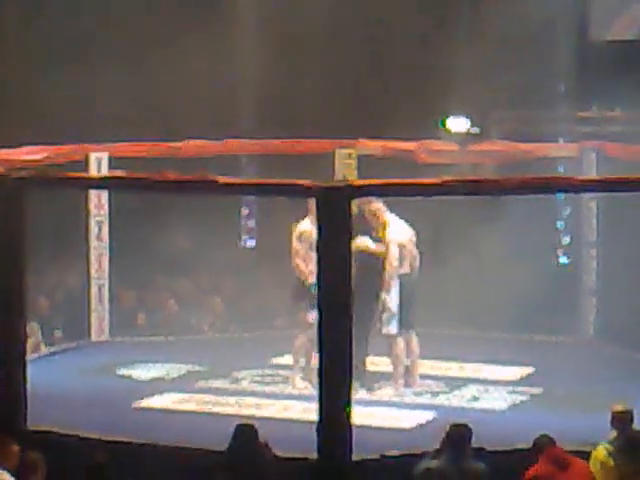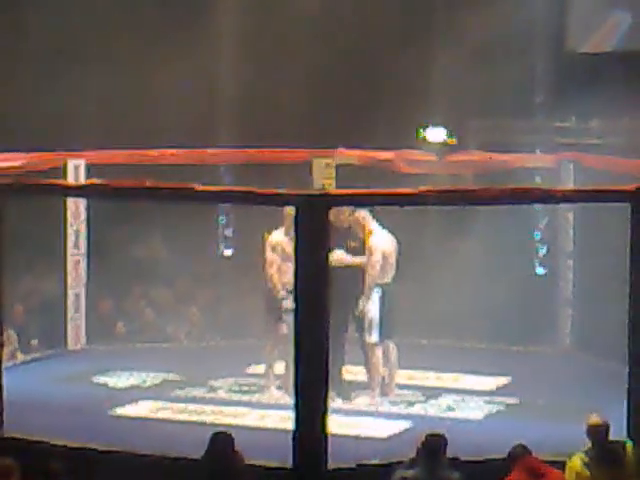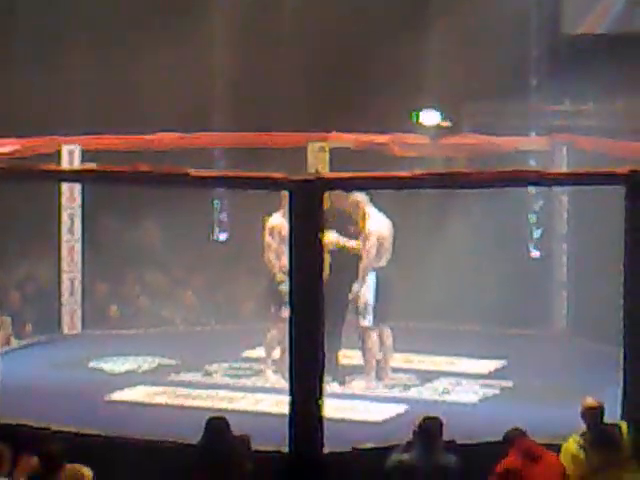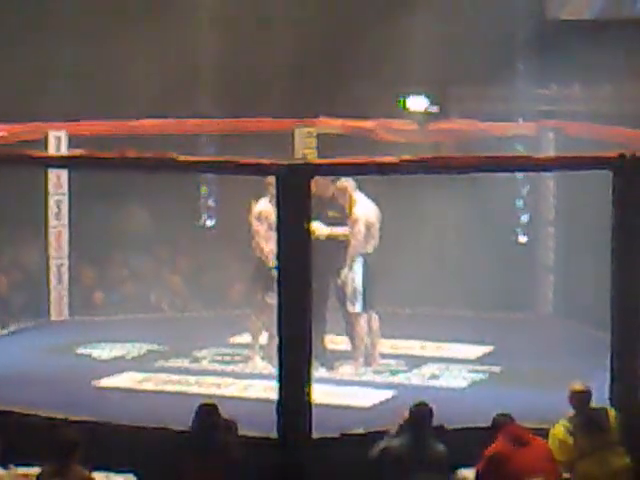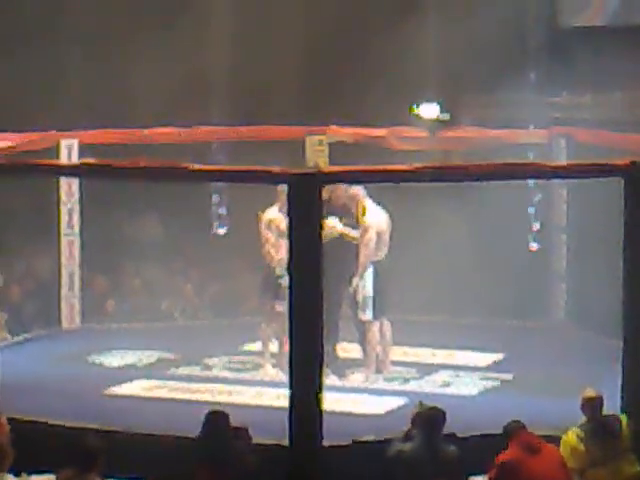
dt=0.7s
person 1, frame 1
right shoulder: (356, 219)
left wrist: (372, 247)
right wrist: (353, 246)
left hip: (385, 280)
right hip: (363, 281)
right knee: (361, 324)
right ankle: (359, 371)
person 1, frame 2
right shoulder: (329, 232)
left wrist: (349, 259)
right wrist: (329, 260)
left hip: (360, 291)
right hip: (336, 292)
right knee: (336, 335)
right ankle: (336, 381)
person 1, frame 3
left shoulder: (357, 217)
right shoulder: (327, 216)
right elbow: (323, 242)
left wrist: (340, 241)
right wrist: (325, 243)
left hip: (356, 277)
right hip: (335, 277)
right knee: (333, 321)
right ankle: (331, 365)
person 1, frame 4
left shoulder: (342, 201)
right shoulder: (311, 202)
left elbow: (352, 230)
left wrist: (328, 231)
right wrist: (311, 231)
left hip: (341, 262)
right hip: (318, 262)
right knee: (317, 306)
right ankle: (319, 351)
person 1, frame 5
right shoulder: (324, 208)
right elbow: (321, 236)
left wrist: (342, 230)
right wrist: (327, 233)
left hip: (355, 268)
right hip: (331, 269)
right knee: (331, 313)
right ankle: (331, 358)
person 2, frame 1
left shoulder: (391, 232)
right shoulder: (406, 228)
left elbow: (392, 265)
right elbow: (415, 261)
left wrist: (384, 293)
left hip: (397, 283)
right hip: (409, 281)
left knee: (395, 333)
right knee: (409, 330)
left ankle: (398, 382)
right ankle: (413, 376)
person 2, frame 2
left shoulder: (375, 240)
right shoulder: (389, 238)
left elbow: (373, 273)
left wrist: (363, 299)
left hip: (377, 292)
right hip: (388, 290)
left knee: (374, 342)
right knee: (387, 340)
left ankle: (375, 391)
right ankle: (390, 386)
person 2, frame 3
left shoulder: (371, 225)
right shoulder: (385, 221)
left elbow: (368, 257)
left wrist: (357, 283)
left hip: (372, 276)
right hip: (383, 273)
left knee: (369, 327)
right knee: (383, 324)
left ankle: (370, 375)
right ankle: (385, 370)
person 2, frame 4
left shoulder: (359, 211)
right shoulder: (371, 207)
left elbow: (356, 242)
left wrist: (346, 267)
left hip: (359, 262)
right hip: (370, 259)
left knee: (357, 312)
right knee: (369, 310)
left ankle: (359, 360)
right ankle: (374, 355)
person 2, frame 5
left shoulder: (370, 218)
right shoulder: (381, 214)
left elbow: (367, 251)
left wrist: (358, 276)
left hip: (370, 269)
right hip: (381, 267)
left knee: (369, 319)
right knee: (381, 317)
left ankle: (370, 368)
right ankle: (385, 363)
person 3, frame 1
left shoulder: (316, 229)
right shoulder: (303, 229)
right elbow: (297, 261)
right wrist: (312, 283)
left hip: (316, 284)
right hip: (306, 285)
left knee: (313, 330)
right knee: (306, 329)
left ankle: (308, 371)
right ankle: (296, 374)
person 3, frame 2
left shoulder: (292, 239)
right shoulder: (276, 239)
right elbow: (272, 271)
right wrist: (282, 296)
left hip: (291, 294)
right hip: (280, 295)
left knee: (291, 338)
right knee: (277, 338)
left ankle: (288, 380)
right ankle: (270, 382)
person 3, frame 3
left shoulder: (290, 222)
right shoulder: (275, 222)
right elbow: (270, 255)
right wrist: (280, 280)
left hip: (291, 277)
right hip: (282, 278)
left knee: (288, 323)
right knee: (279, 323)
left ankle: (283, 364)
right ankle: (267, 366)
person 3, frame 4
left shoulder: (275, 208)
right shoulder: (262, 208)
right elbow: (260, 240)
right wrist: (272, 264)
left hip: (276, 263)
right hip: (267, 264)
left knee: (274, 308)
right knee: (263, 308)
left ankle: (271, 351)
right ankle: (255, 352)
person 3, frame 5
left shoulder: (287, 216)
right shoulder: (271, 216)
right elbow: (269, 248)
right wrist: (280, 272)
left hip: (287, 270)
right hip: (277, 271)
left knee: (285, 315)
right knee: (273, 316)
left ankle: (282, 359)
right ankle: (266, 360)
